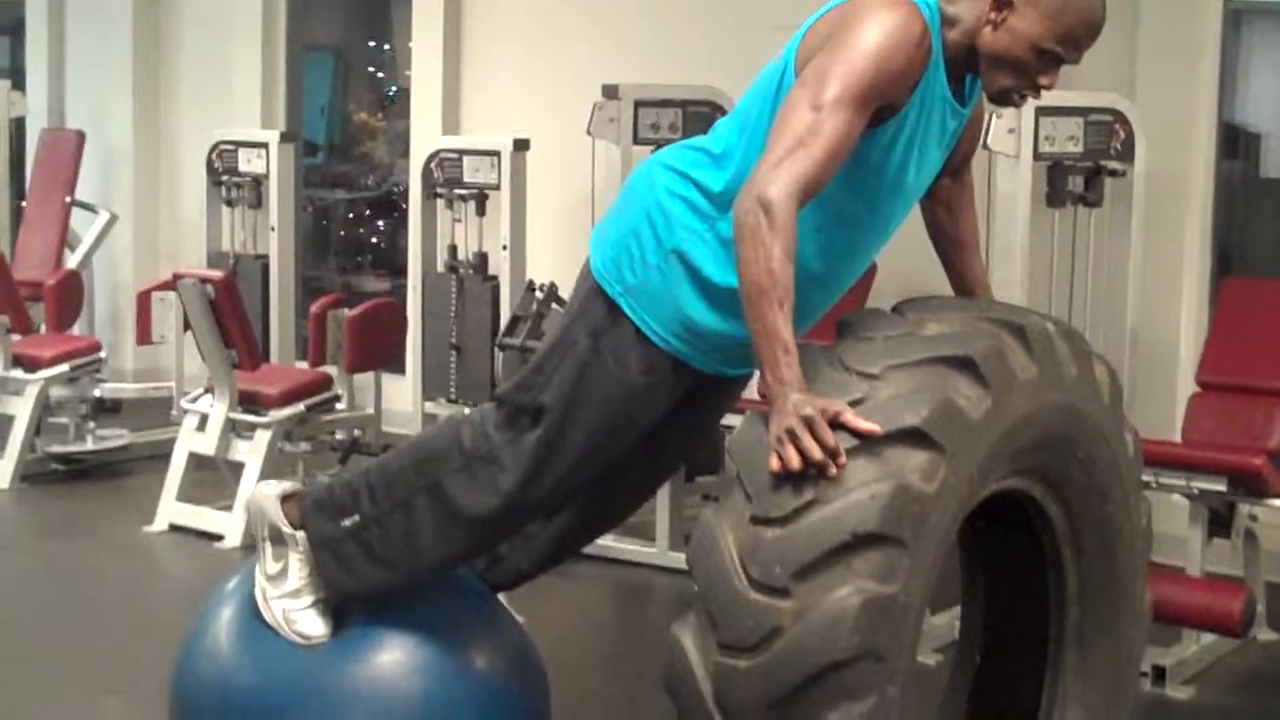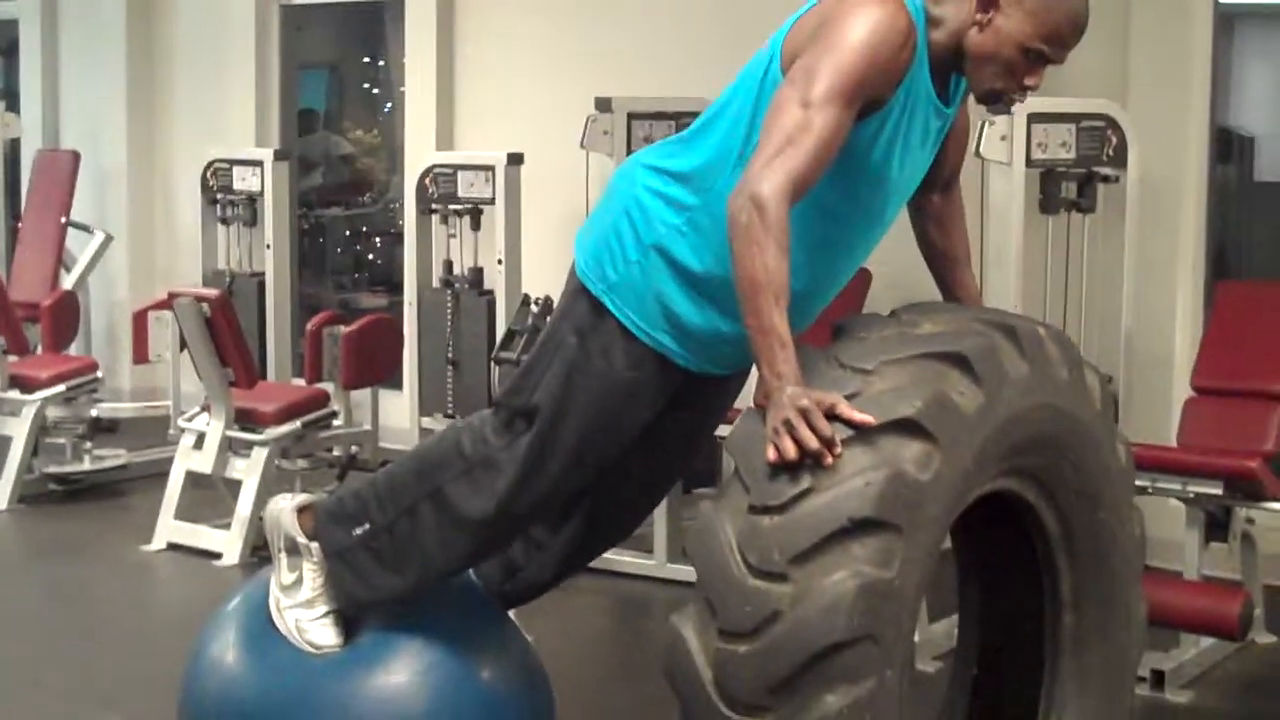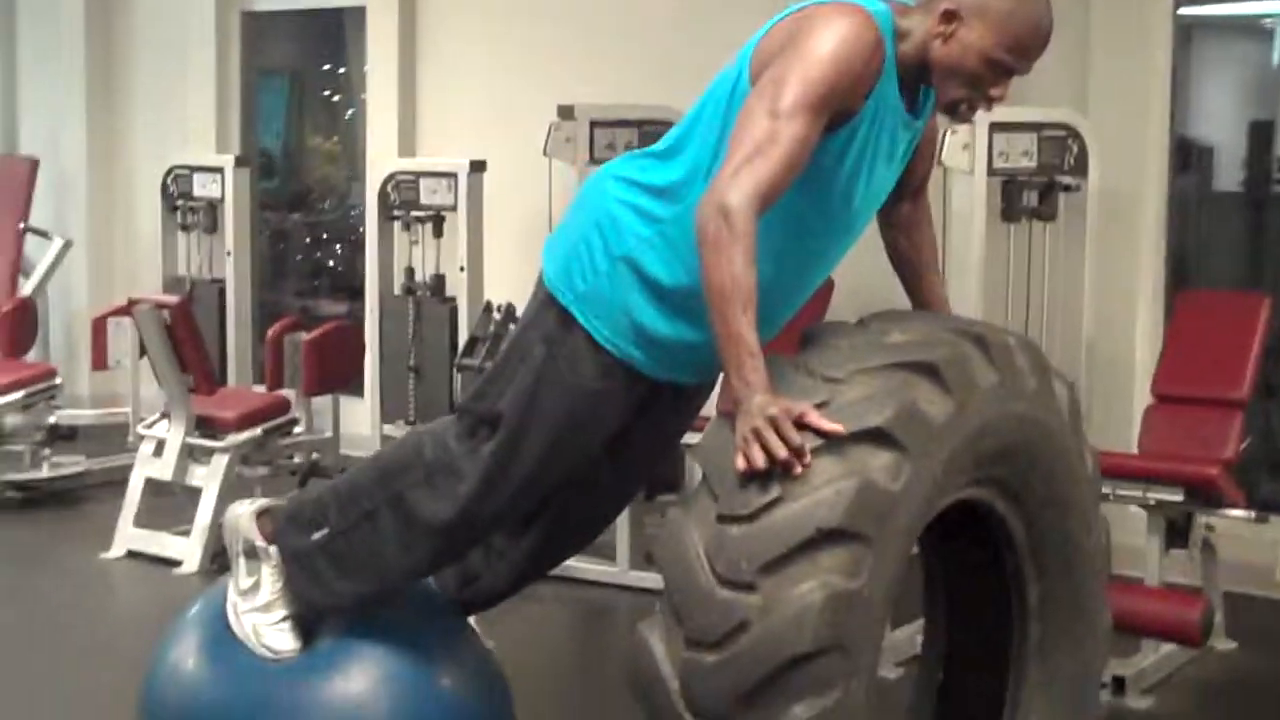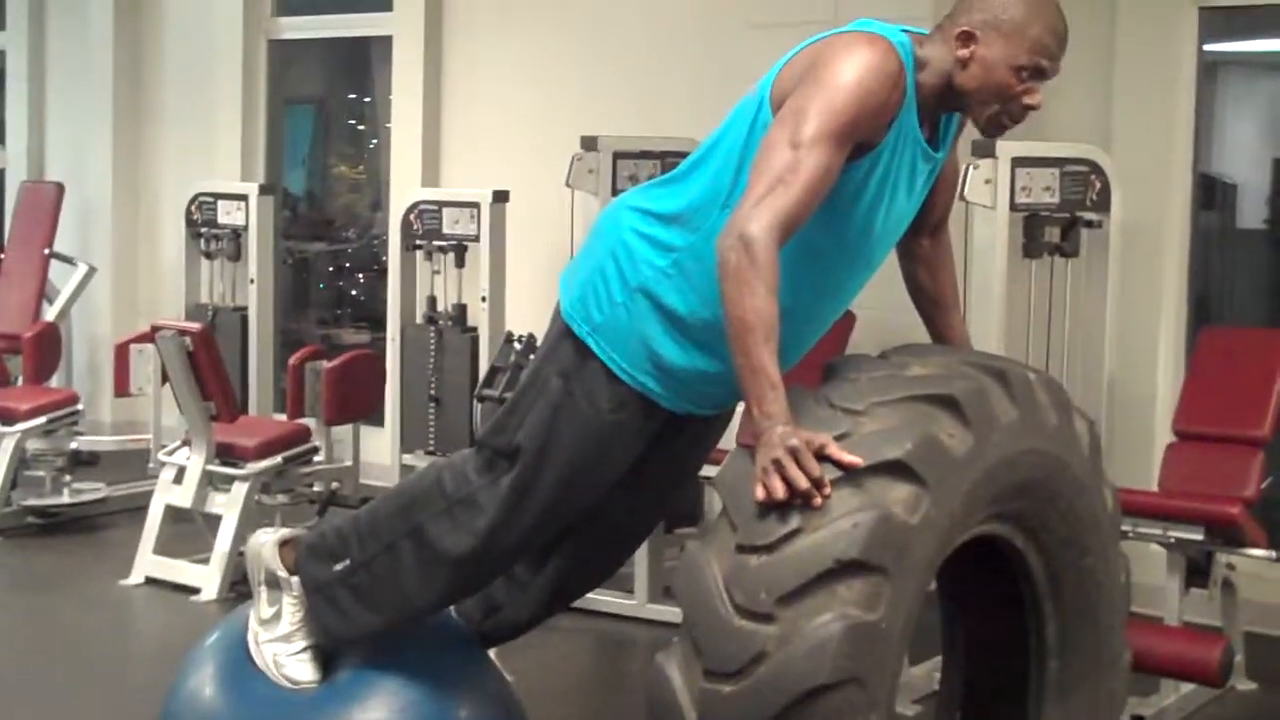
dt=1s
person 1, frame 1
left shoulder: (967, 83)
left elbow: (947, 186)
right elbow: (768, 199)
right wrist: (788, 391)
left hip: (729, 315)
right hip: (673, 271)
left knee: (607, 486)
right knee: (523, 454)
left ankle: (453, 573)
right ankle: (304, 522)
person 1, frame 2
left shoulder: (954, 87)
left elbow: (936, 197)
right elbow: (759, 196)
right wrist: (783, 386)
left hip: (722, 317)
right hip: (657, 271)
left knee: (616, 496)
right knee: (524, 456)
left ankle: (466, 588)
right ankle: (320, 534)
person 1, frame 3
left shoulder: (921, 92)
left elbow: (904, 205)
right elbow: (728, 206)
right wrist: (754, 393)
left hip: (689, 327)
right hip: (624, 281)
left knee: (579, 502)
right knee: (487, 464)
left ankle: (436, 591)
right ankle: (279, 539)
person 1, frame 4
left shoulder: (941, 118)
right shoulder: (863, 70)
left elbow: (925, 238)
right elbow: (750, 236)
right wrist: (774, 423)
left hip: (707, 360)
right hip: (640, 313)
left knee: (597, 537)
right knee: (506, 496)
left ankle: (454, 626)
right ankle: (299, 568)
